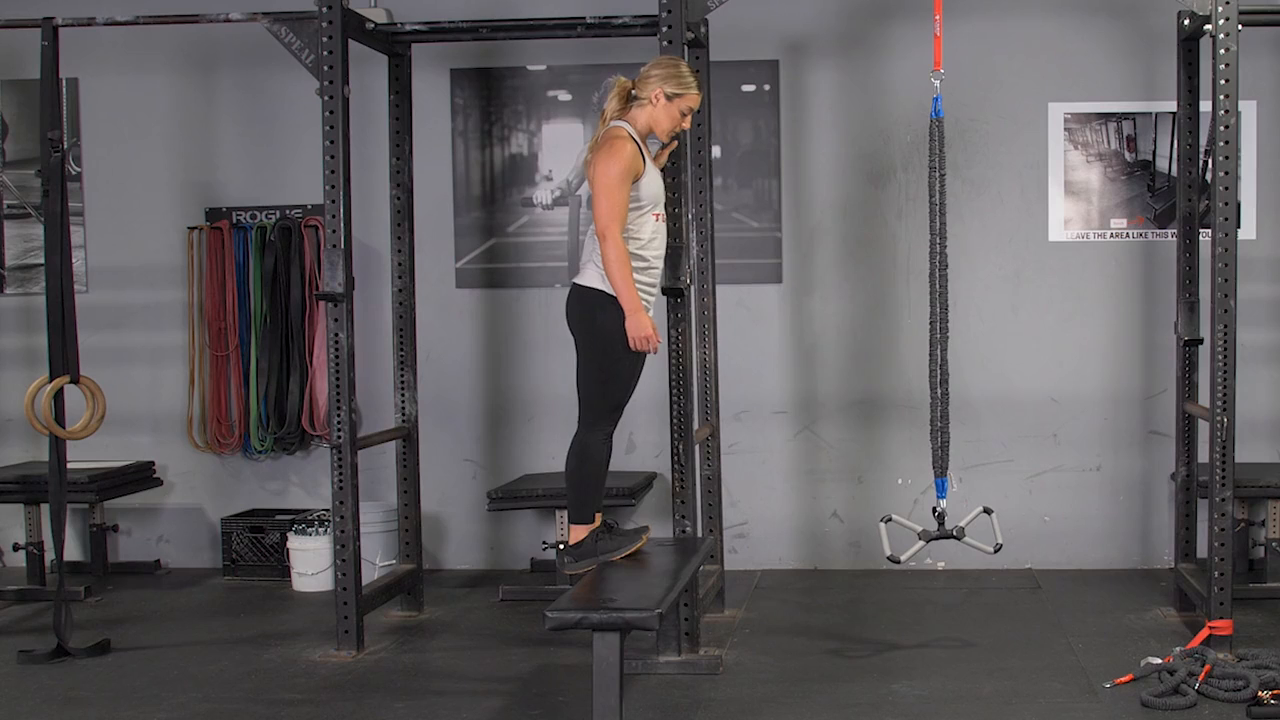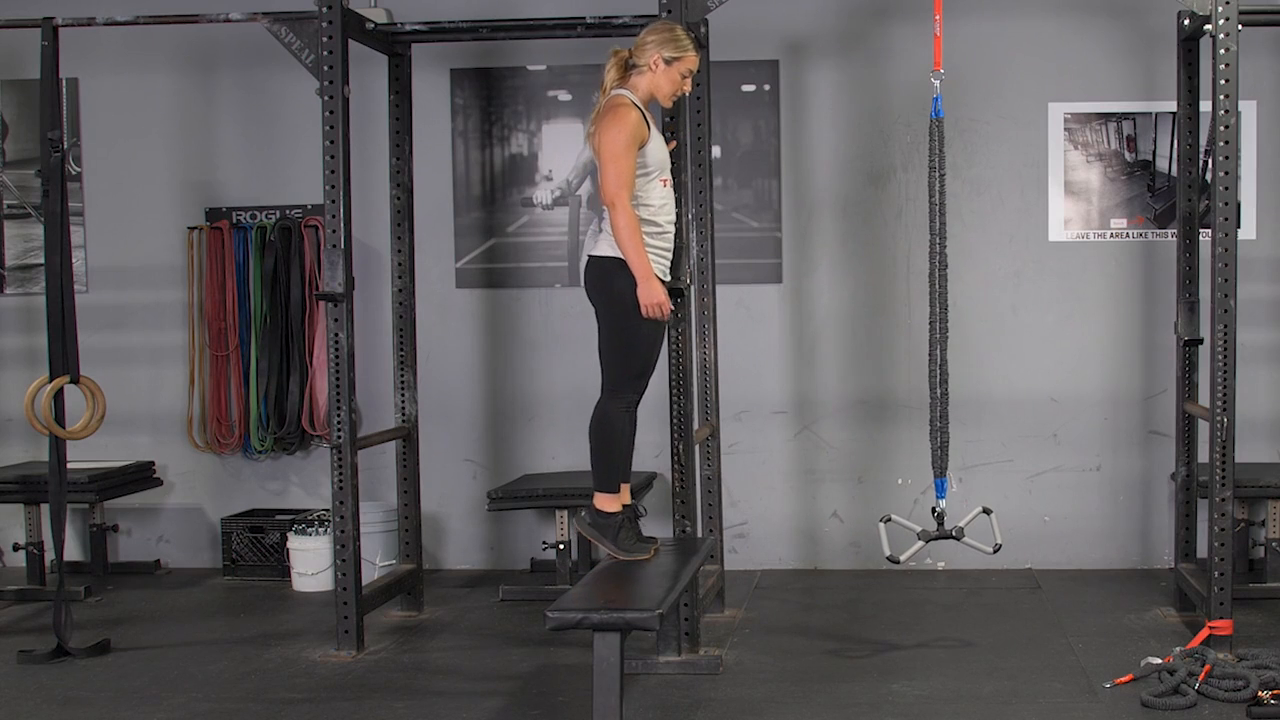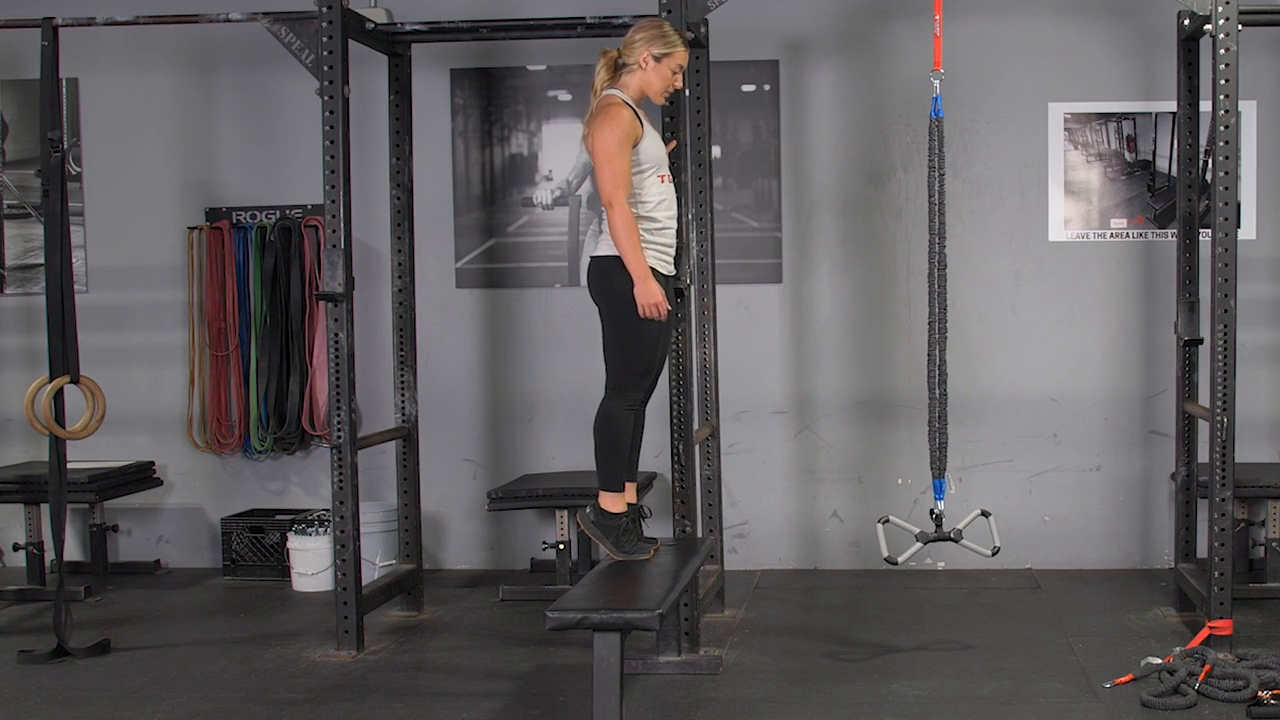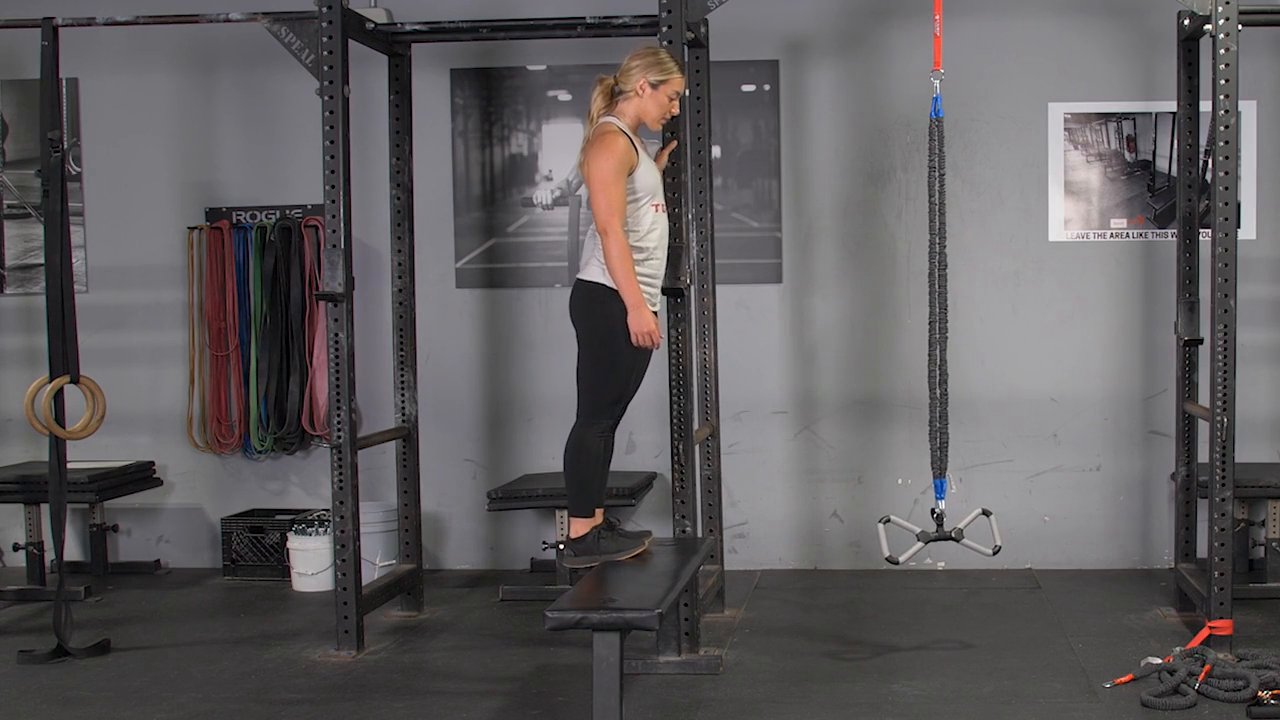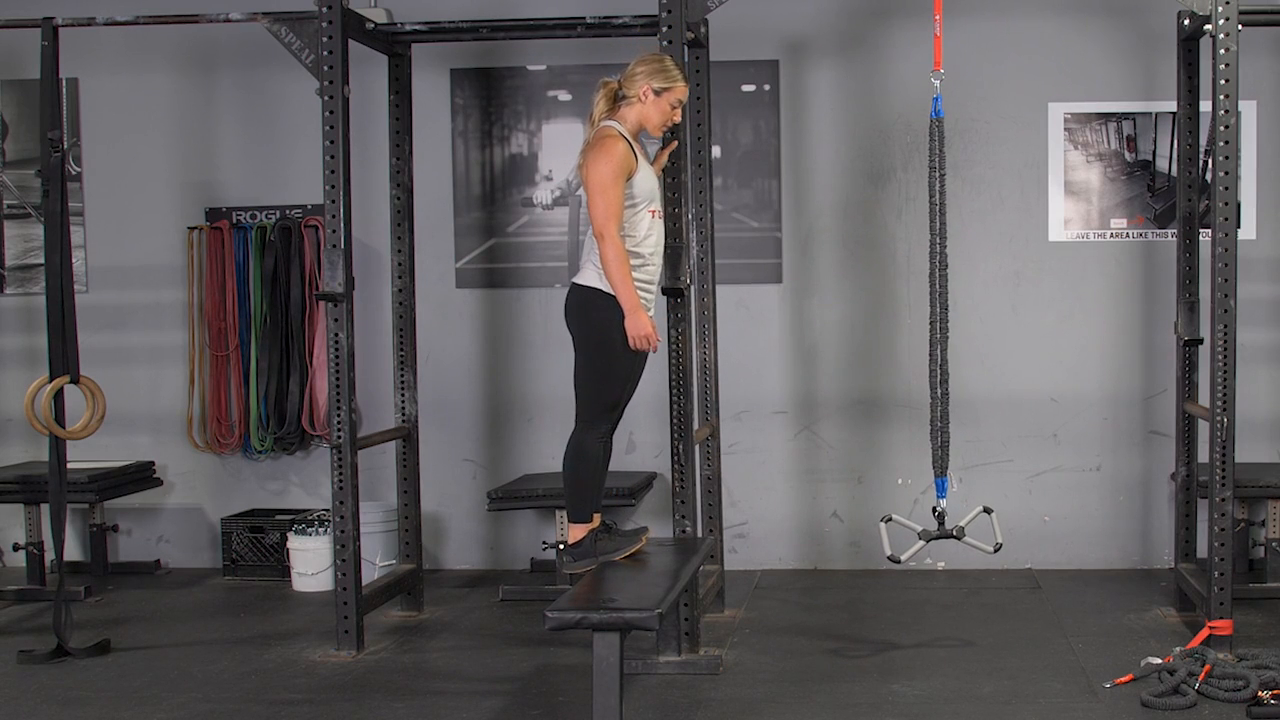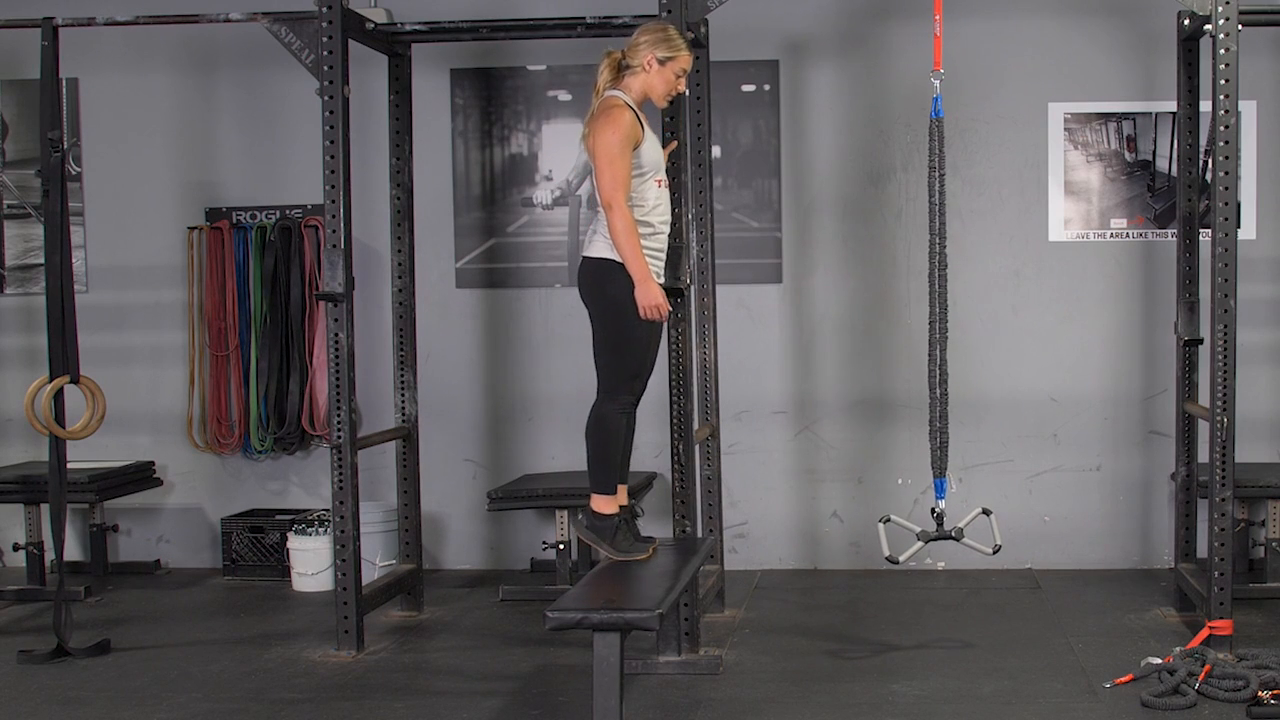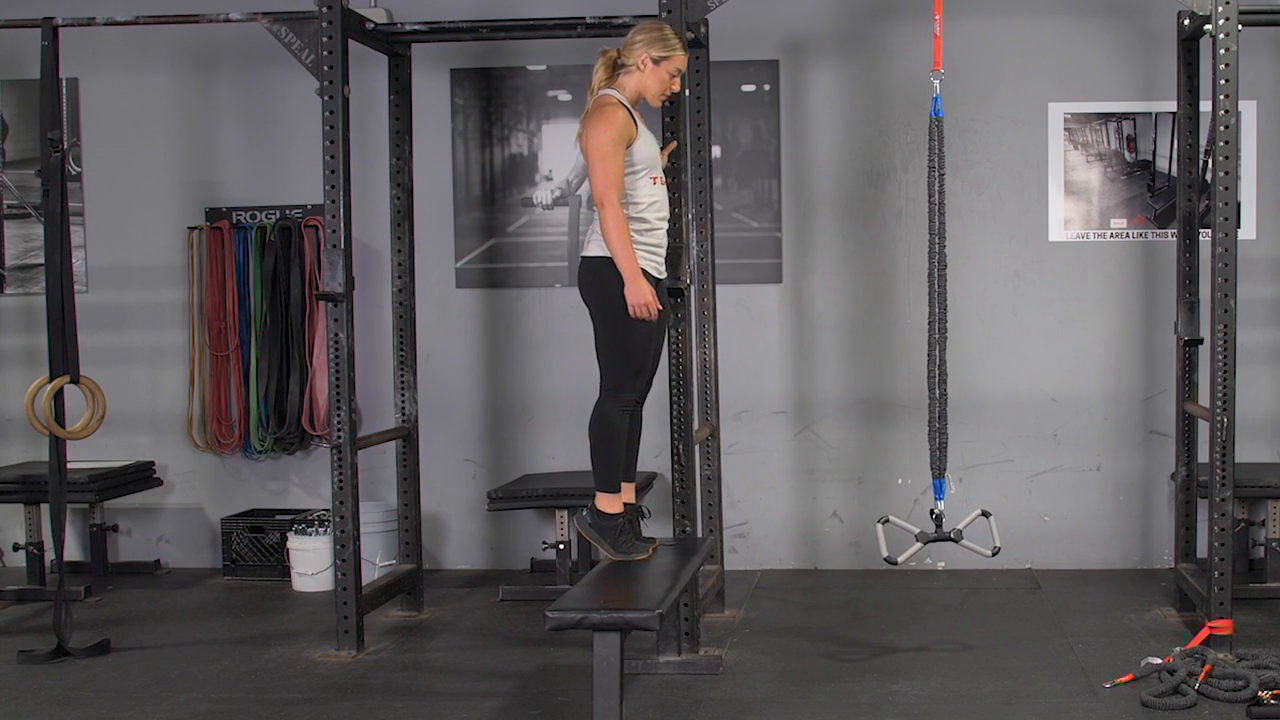
dt=0.7s
person 1, frame 1
left shoulder: (635, 146)
right shoulder: (618, 145)
right elbow: (608, 235)
left wrist: (659, 165)
right wrist: (634, 311)
left hip: (621, 305)
right hip: (607, 304)
left knee: (602, 422)
right knee: (597, 421)
left ankle: (591, 529)
right ankle: (580, 542)
person 1, frame 2
left shoulder: (637, 114)
right shoulder: (622, 113)
right elbow: (617, 203)
left wrist: (666, 151)
right wrist: (645, 277)
left hip: (639, 274)
right hip: (623, 273)
left knee: (628, 394)
right knee: (620, 393)
left ankle: (619, 507)
right ankle: (603, 509)
person 1, frame 3
left shoulder: (634, 115)
right shoulder: (614, 113)
right elbow: (615, 203)
left wrist: (668, 153)
right wrist: (642, 277)
left hip: (649, 272)
right hip: (627, 273)
left knee: (636, 395)
right knee: (625, 393)
left ankle: (625, 507)
right ankle: (607, 509)
person 1, frame 4
left shoulder: (630, 143)
right shoulder: (610, 141)
right elbow: (610, 231)
left wrist: (660, 166)
right wrist: (636, 306)
left hip: (629, 303)
right hip: (609, 300)
left knee: (607, 418)
right knee: (596, 418)
left ankle: (594, 525)
right ankle: (581, 537)
person 1, frame 5
left shoulder: (631, 146)
right shoulder: (610, 144)
right elbow: (607, 235)
left wrist: (659, 167)
right wrist: (633, 310)
left hip: (625, 306)
right hip: (604, 304)
left knee: (604, 423)
right knee: (594, 422)
left ankle: (590, 527)
right ankle: (579, 541)
person 1, frame 6
left shoulder: (633, 116)
right shoulder: (616, 114)
right elbow: (614, 205)
left wrist: (667, 155)
right wrist: (643, 280)
left hip: (635, 275)
right hip: (616, 274)
left knee: (627, 395)
right knee: (616, 395)
left ankle: (617, 507)
right ankle: (599, 511)
person 1, frame 7
left shoulder: (629, 116)
right shoulder: (609, 113)
right elbow: (607, 202)
left wrist: (664, 160)
right wrist: (631, 277)
left hip: (643, 272)
right hip: (617, 273)
left knee: (633, 394)
right knee: (620, 393)
left ankle: (625, 506)
right ankle: (604, 511)
